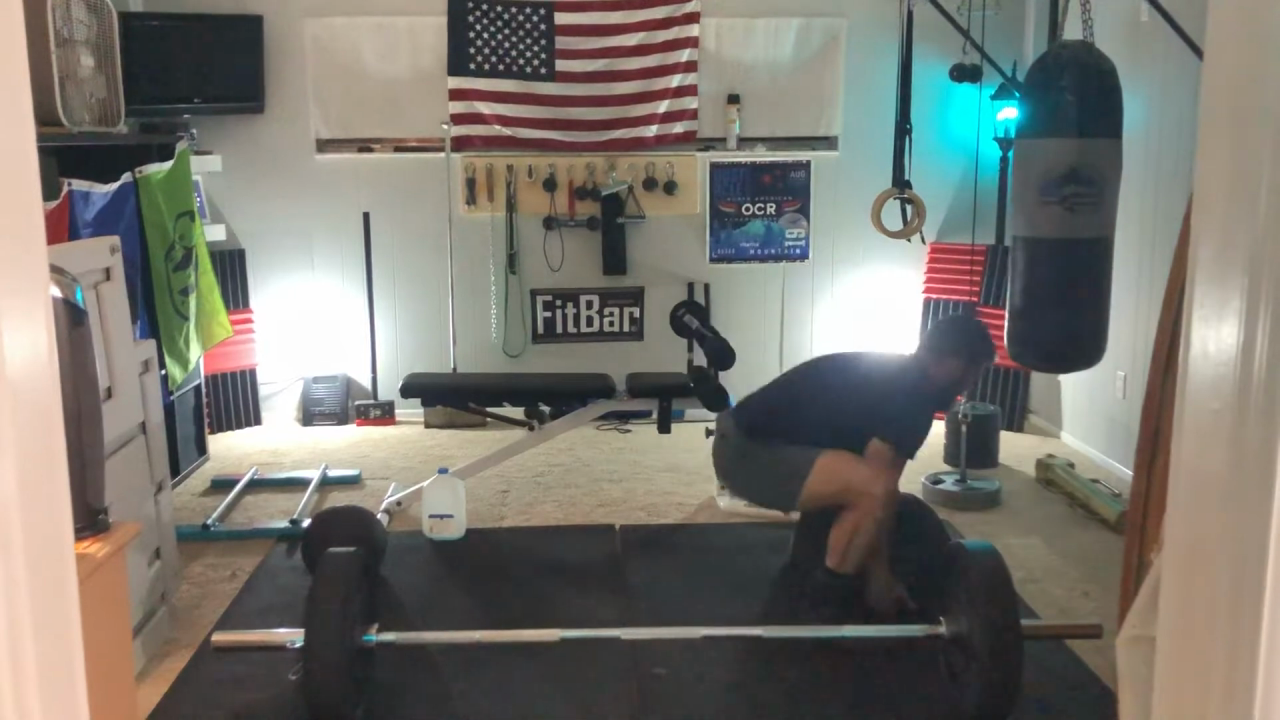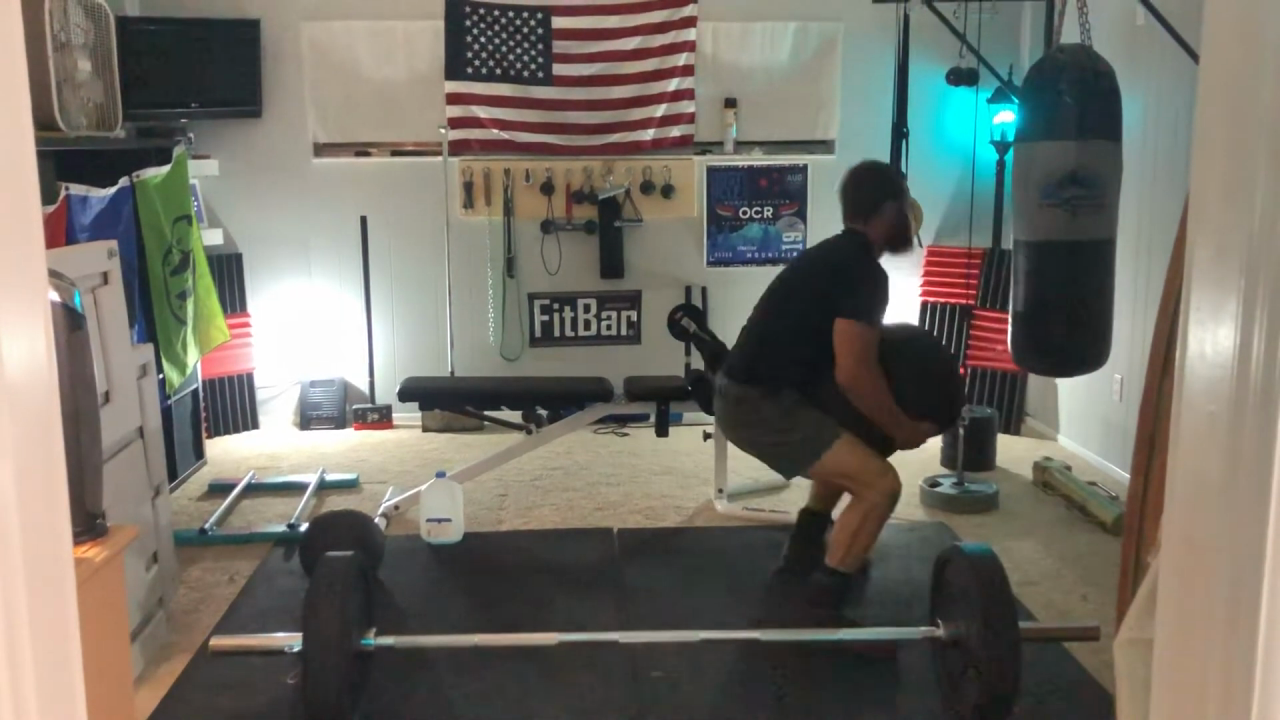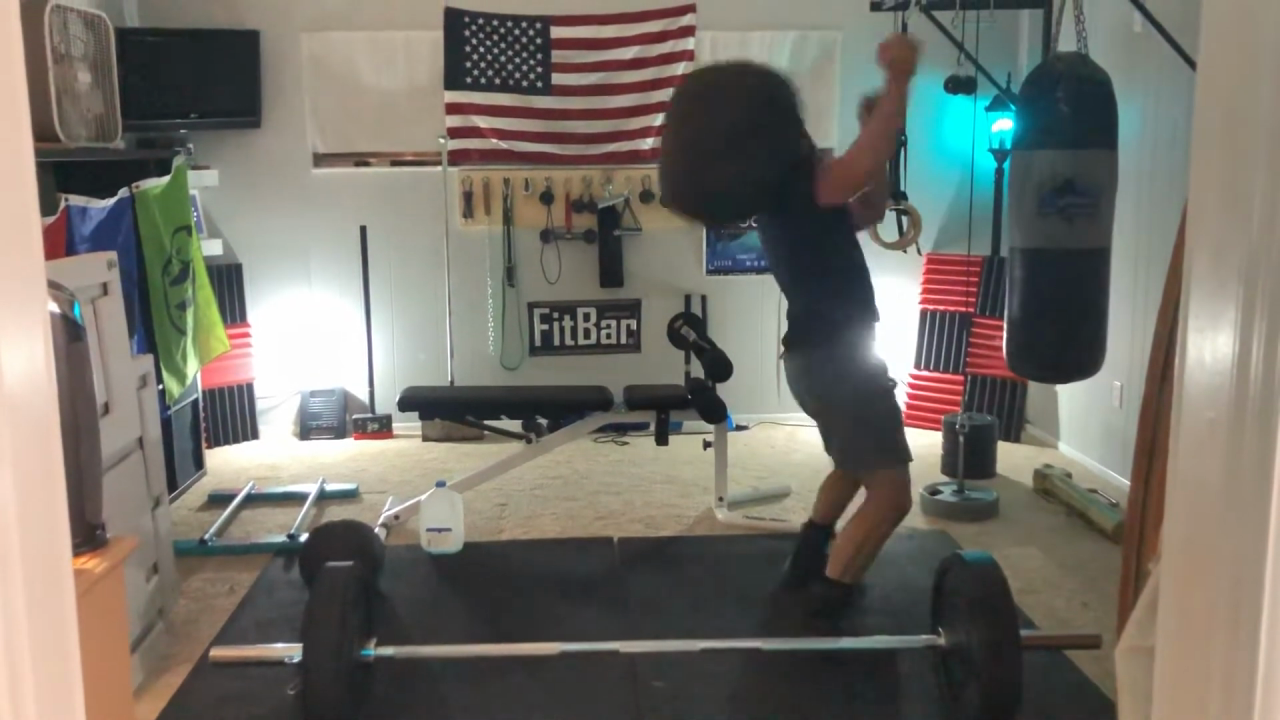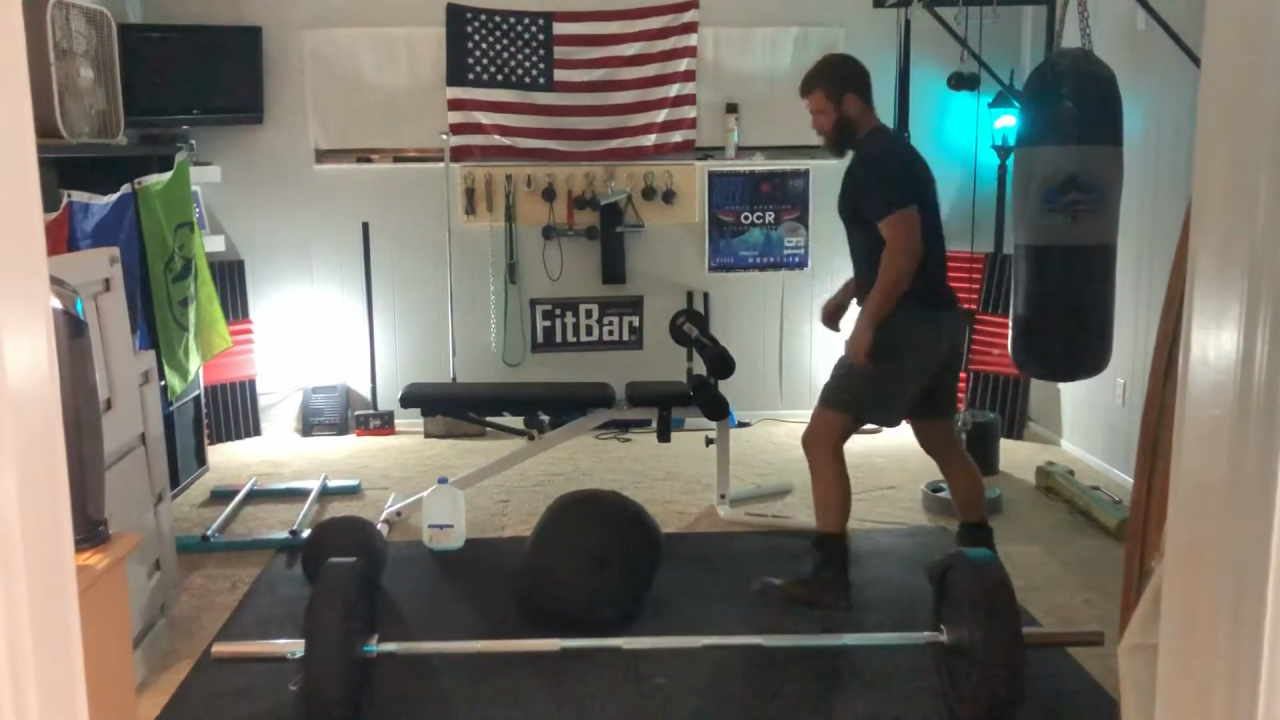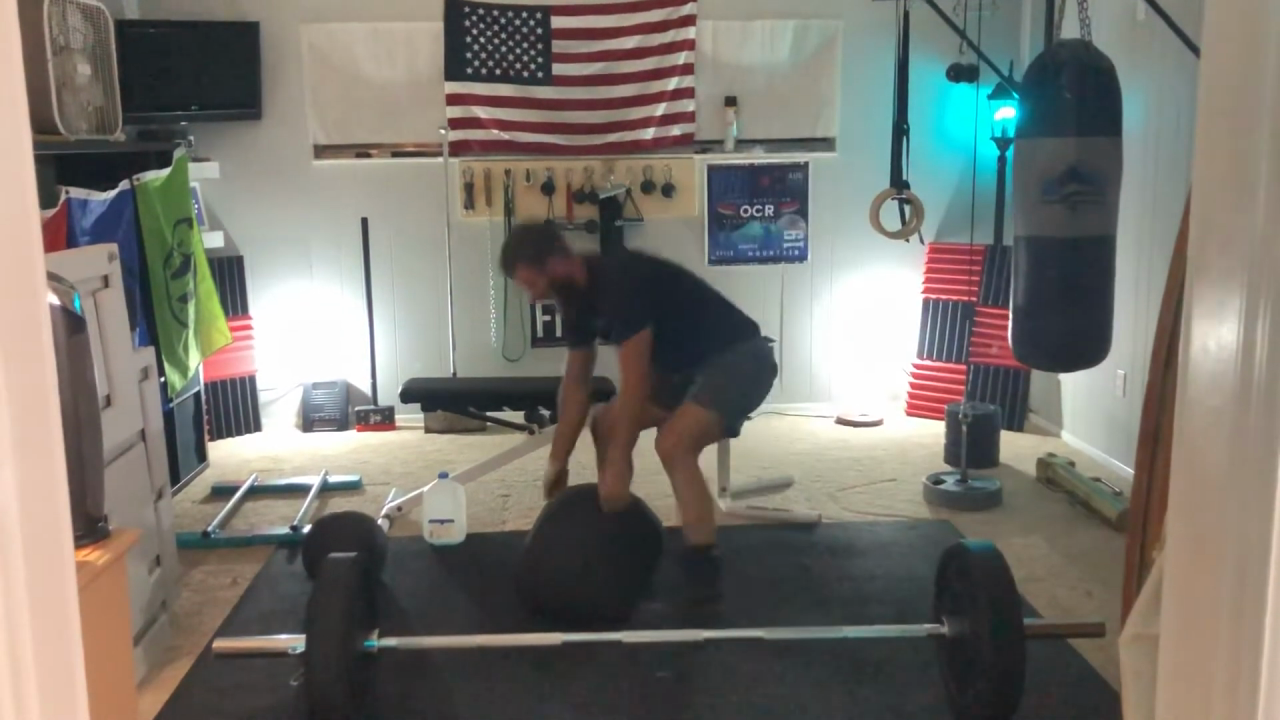
dt=1s
person 1, frame 1
left shoulder: (892, 372)
right shoulder: (910, 402)
left elbow: (860, 472)
right elbow: (877, 487)
right wrist: (880, 579)
left hip: (743, 436)
right hip: (748, 452)
right knee: (874, 489)
left ankle: (818, 566)
right ankle: (828, 606)
person 1, frame 2
left shoulder: (835, 256)
right shoulder: (865, 273)
right elbow: (853, 375)
right wrist: (902, 427)
left hip: (760, 391)
right hip: (759, 406)
left knee: (849, 449)
right knee: (879, 483)
left ankle: (804, 548)
right ankle: (822, 605)
person 1, frame 3
left shoulder: (788, 194)
right shoulder: (793, 179)
left elbow: (866, 207)
right elbow: (862, 175)
left wrist: (876, 119)
right wrist: (897, 81)
left hip: (815, 352)
right hip: (835, 354)
left knee: (857, 464)
right knee: (890, 491)
left ankle: (807, 558)
right ankle: (820, 610)
person 1, frame 4
left shoulder: (874, 162)
right shoulder: (893, 154)
left elbow: (905, 248)
left wrist: (867, 323)
right wrist: (847, 292)
left hip: (905, 324)
right hip: (936, 318)
left knee: (822, 436)
right knee: (942, 440)
left ankle: (829, 575)
right ankle: (980, 556)
person 1, frame 5
left shoulder: (622, 282)
right shoulder: (579, 295)
left elbow: (635, 380)
right elbow: (576, 382)
left wrist: (618, 464)
right wrist: (558, 461)
left hip: (741, 356)
right hip: (689, 363)
left knee: (673, 442)
right knee: (606, 423)
left ankle: (702, 576)
